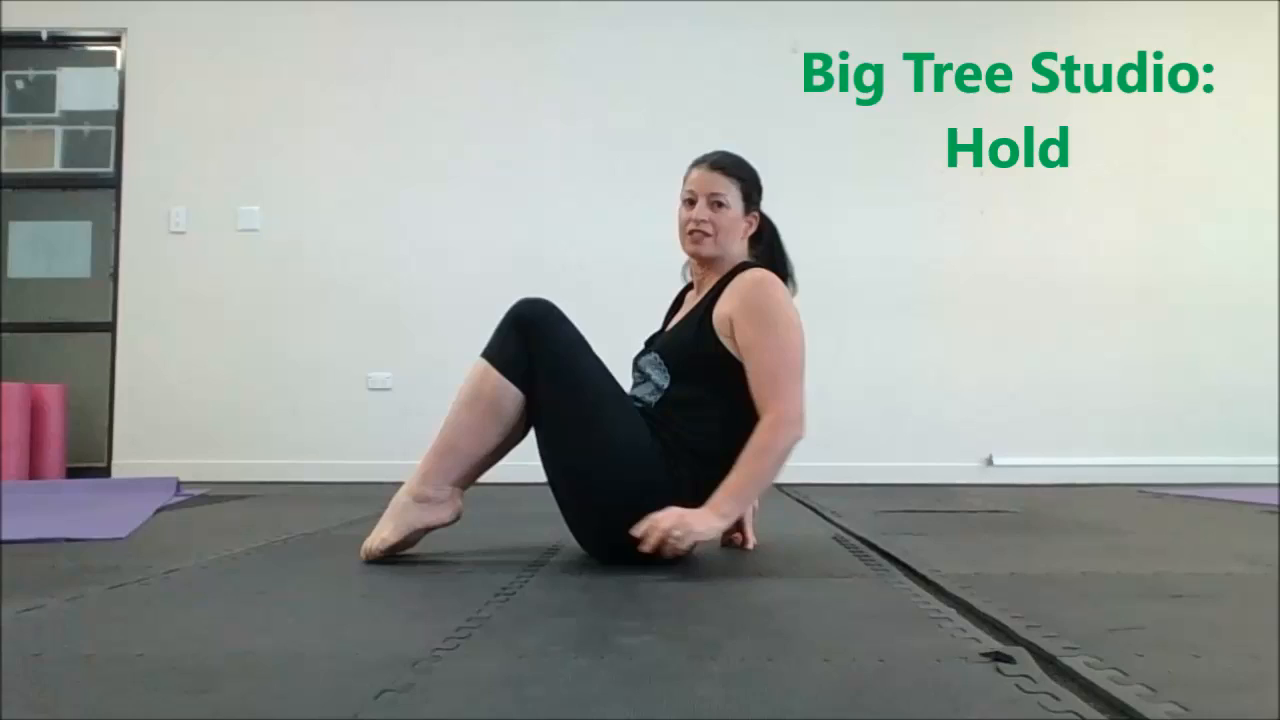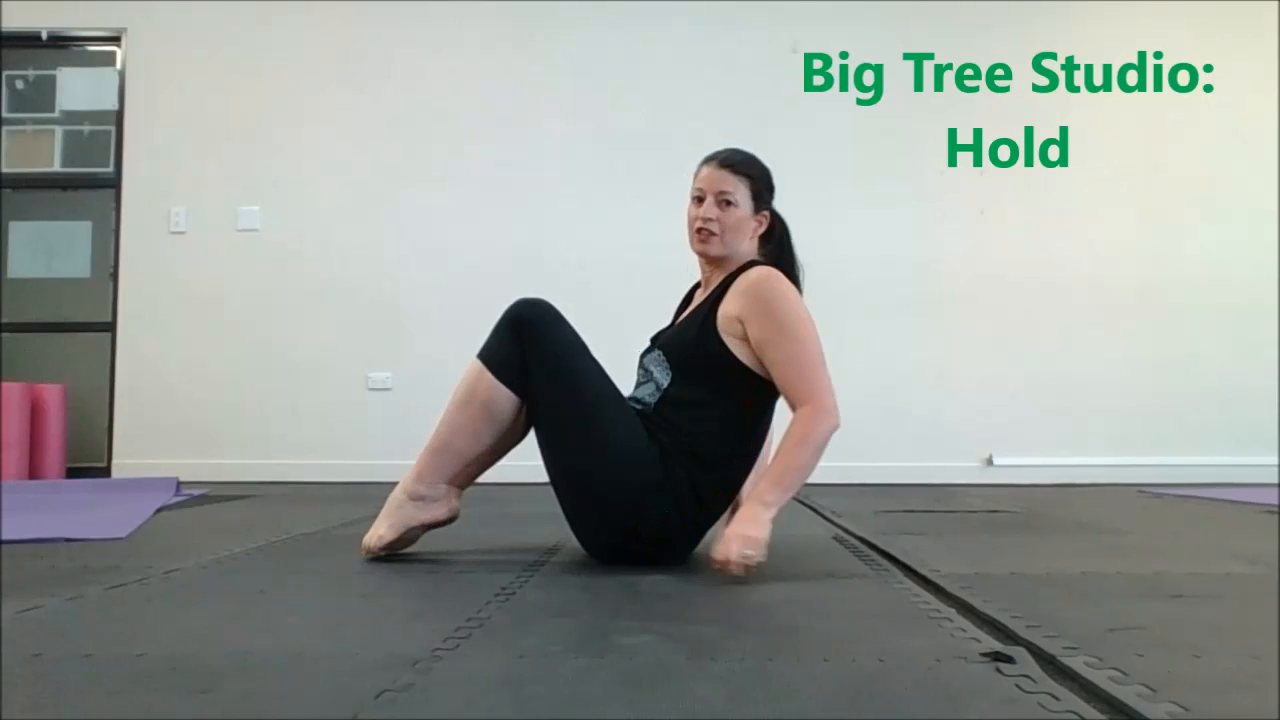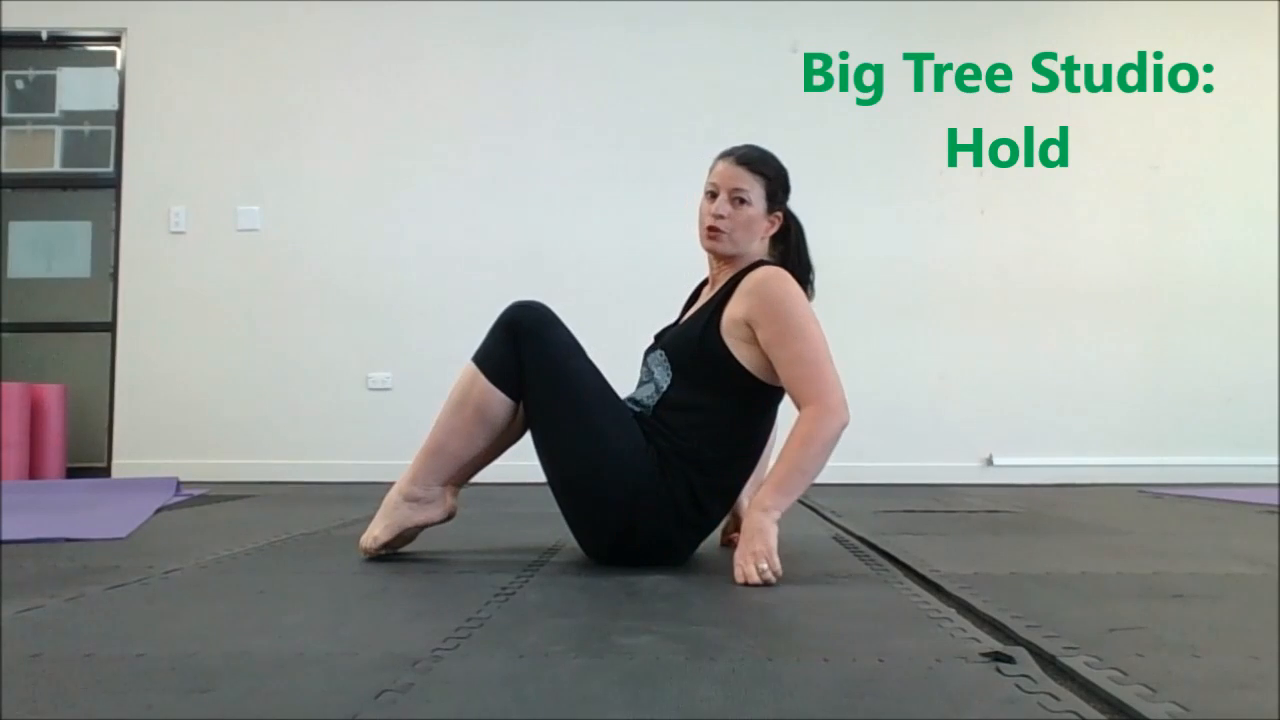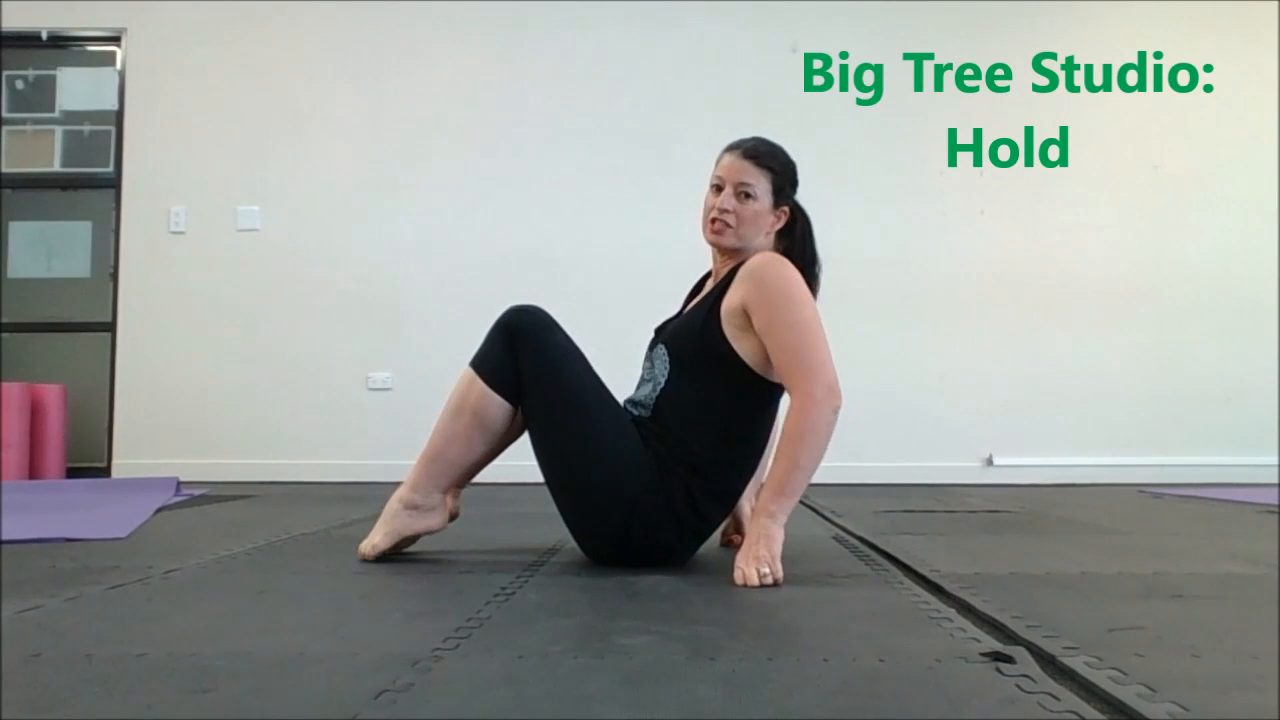
dt=0.2s
person 1, frame 1
left shoulder: (757, 291)
right shoulder: (689, 298)
left elbow: (785, 419)
left wrist: (713, 514)
right wrist: (728, 505)
left hip: (649, 504)
right hip: (630, 501)
left knee: (534, 323)
left ankle: (428, 494)
right ankle: (438, 490)
person 1, frame 2
left shoulder: (762, 290)
right shoulder: (704, 294)
left elbow: (819, 411)
right elbow: (738, 406)
left wrist: (758, 511)
right wrist: (738, 502)
left hip: (649, 512)
right hip: (636, 505)
left knee: (531, 325)
left ankle: (424, 492)
right ankle: (437, 489)
person 1, frame 3
left shoulder: (768, 289)
right shoulder: (712, 292)
left elbow: (827, 409)
right elbow: (741, 404)
left wrist: (763, 515)
right wrist: (739, 500)
left hip: (648, 513)
right hip: (639, 504)
left knee: (526, 327)
right knee: (532, 351)
left ankle: (419, 494)
right ankle: (434, 488)
person 1, frame 4
left shoulder: (769, 277)
right shoulder: (716, 283)
left elbow: (820, 397)
right elbow: (745, 400)
left wrist: (768, 522)
right wrist: (738, 503)
left hip: (649, 515)
right hip: (641, 508)
left knee: (524, 331)
right knee: (528, 340)
left ankle: (421, 502)
right ankle: (435, 491)
